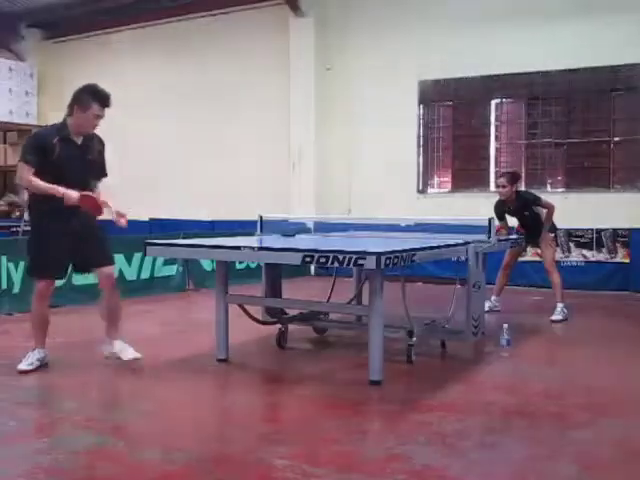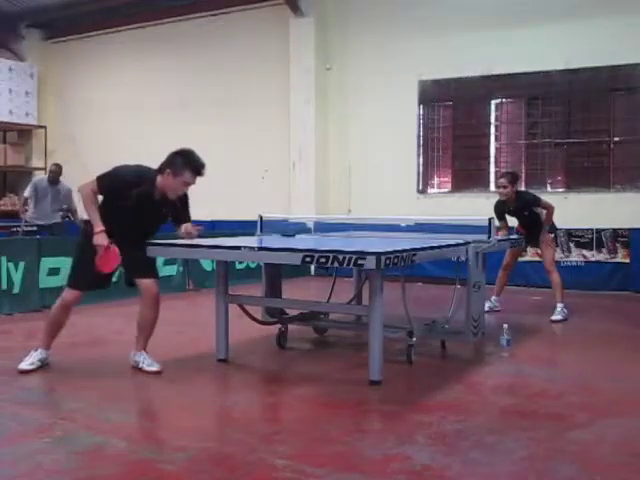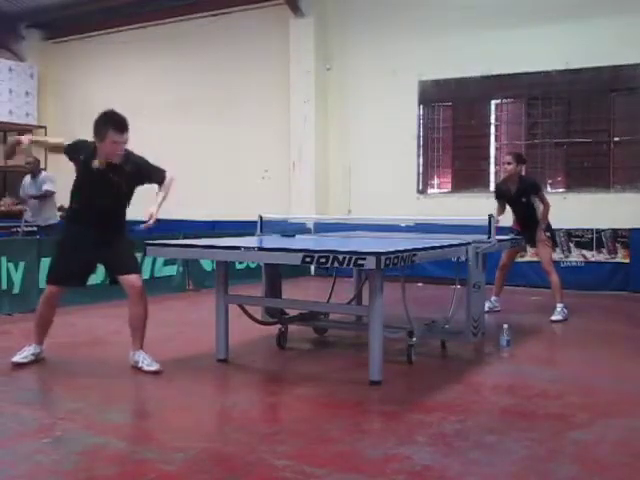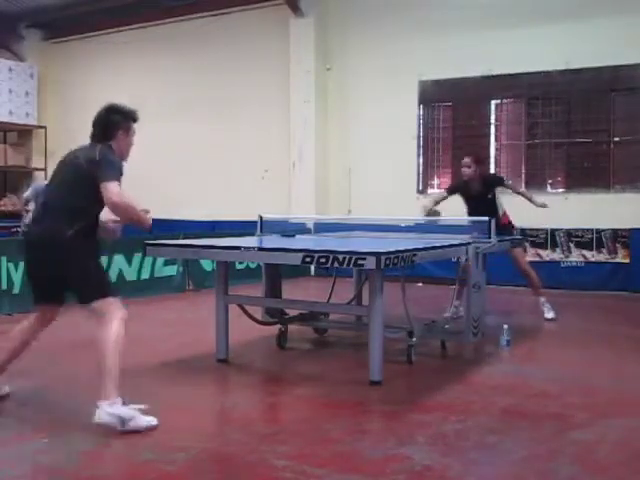
dt=1s
person 1, frame 1
left shoulder: (96, 144)
right shoulder: (44, 138)
right elbow: (23, 178)
left wrist: (110, 206)
right wrist: (61, 192)
left hip: (84, 221)
right hip: (49, 223)
left knee: (109, 277)
right knee: (43, 288)
left ankle: (114, 341)
right ankle: (39, 351)
person 1, frame 2
left shoulder: (178, 199)
right shoulder: (129, 176)
left elbow: (181, 227)
right elbow: (86, 189)
left wrist: (187, 231)
right wrist: (99, 229)
left hip: (135, 245)
right hip: (100, 240)
left knee: (151, 292)
right knee: (69, 298)
left ankle: (139, 353)
right ankle: (42, 351)
person 1, frame 3
left shoulder: (134, 163)
right shoulder: (82, 150)
left elbow: (167, 178)
right elbow: (63, 146)
left wrist: (156, 206)
right wrist: (32, 140)
left hip: (113, 236)
right hip: (77, 235)
left knee: (136, 286)
right knee: (52, 291)
left ankle: (138, 352)
right ankle: (36, 346)
person 1, frame 4
left shoulder: (76, 156)
right shoulder: (107, 158)
right elbow: (114, 199)
left wrist: (94, 229)
right wrist: (143, 218)
left hip: (38, 240)
right hip: (64, 244)
left knee: (44, 313)
right knee: (114, 315)
right ankle: (111, 406)
person 2, frame 1
left shoulder: (526, 197)
right shoulder: (499, 206)
left elbow: (551, 207)
right elbow: (504, 229)
left wrist: (545, 232)
right wrist: (500, 232)
left hip: (543, 230)
right hip: (524, 231)
left knee: (550, 266)
right knee: (506, 265)
left ankle: (561, 307)
right ankle: (494, 301)
person 2, frame 2
left shoulder: (526, 198)
right shoulder: (499, 206)
left elbow: (550, 208)
right elbow: (504, 228)
left wrist: (544, 232)
right wrist: (501, 233)
left hip: (543, 230)
right hip: (524, 230)
left knee: (550, 267)
right knee: (506, 265)
left ankle: (561, 307)
right ankle: (494, 301)
person 2, frame 3
left shoulder: (529, 183)
right shoulder: (500, 187)
left elbow: (546, 204)
right elbow: (501, 208)
left wrist: (541, 229)
right wrist: (496, 216)
left hip: (539, 228)
right hip: (520, 228)
left knee: (547, 267)
right knee: (503, 264)
left ankle: (561, 307)
right ankle: (494, 301)
person 2, frame 4
left shoulder: (491, 179)
right shoulder: (459, 186)
left elbow: (514, 188)
right elbow: (439, 199)
left wrist: (534, 201)
right wrist: (429, 206)
left hip: (502, 225)
left knee: (523, 266)
left ankle: (544, 303)
right ankle: (457, 305)
